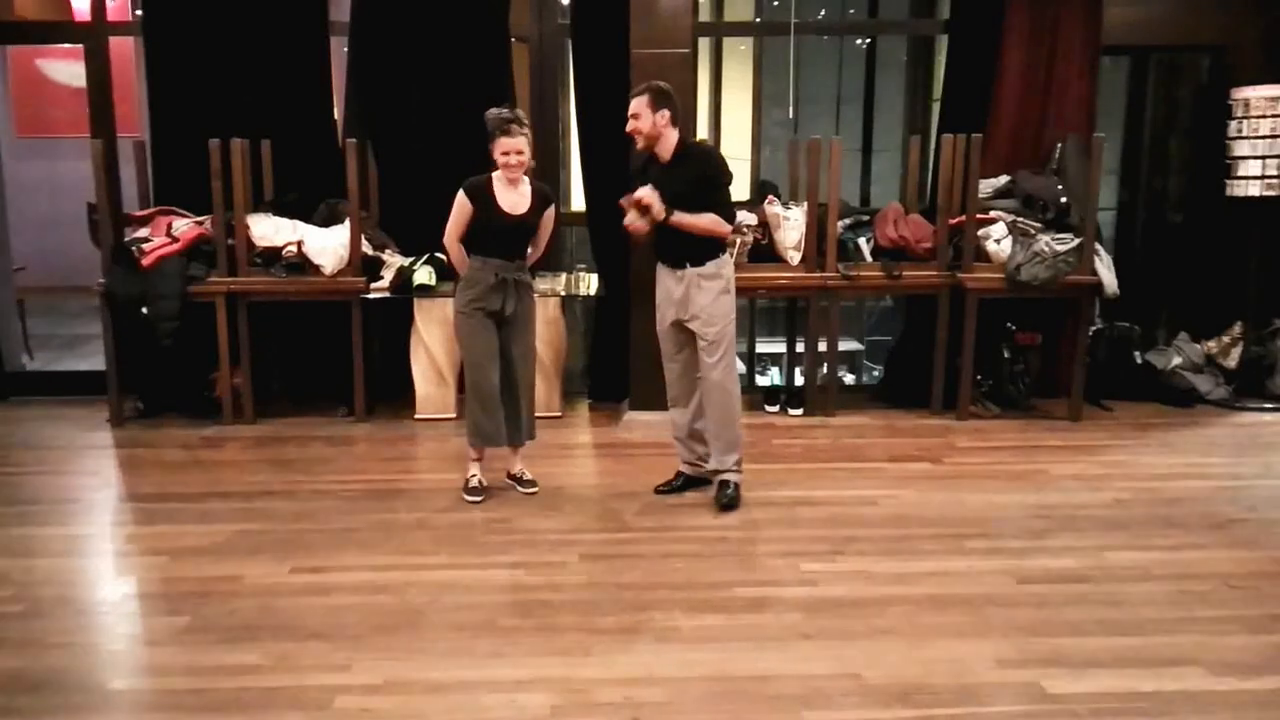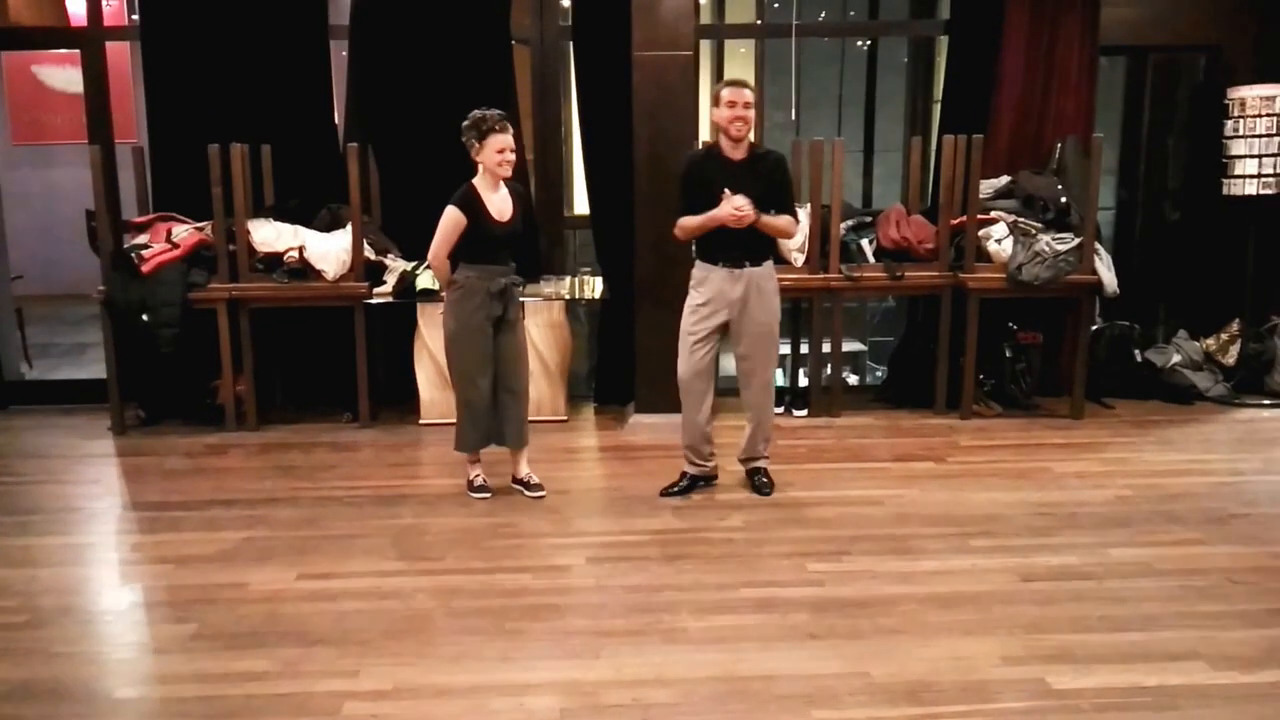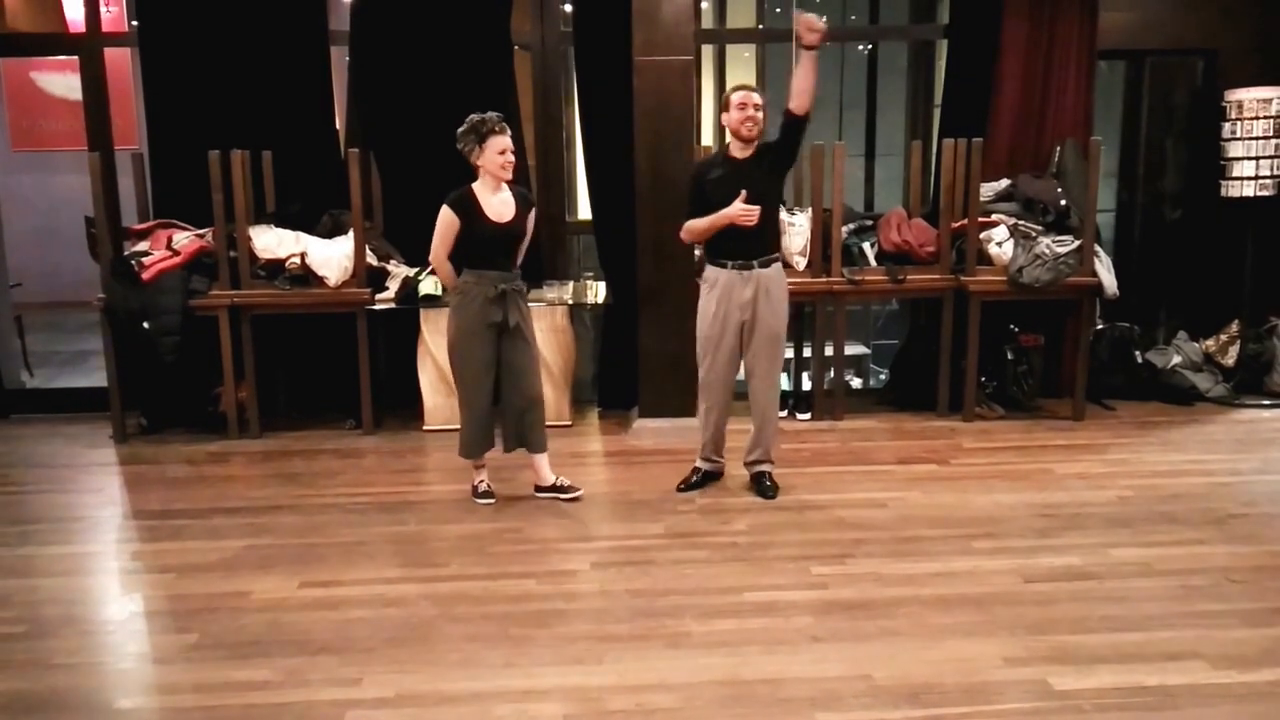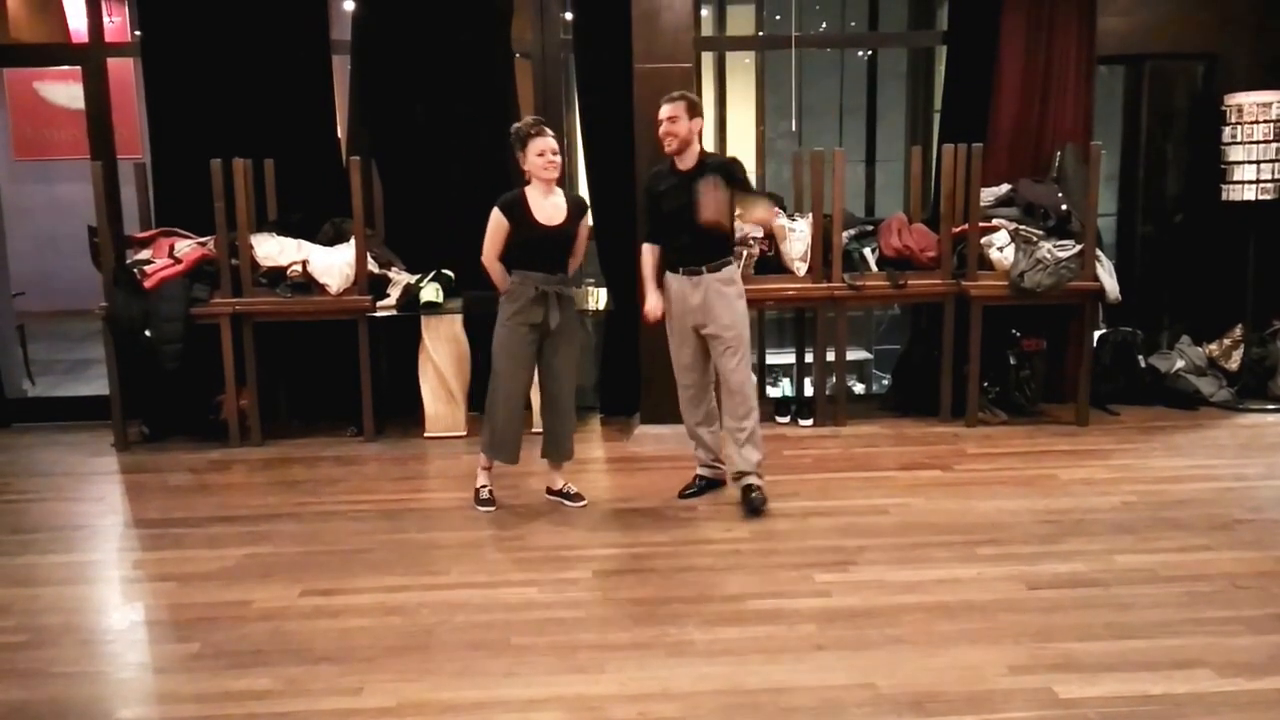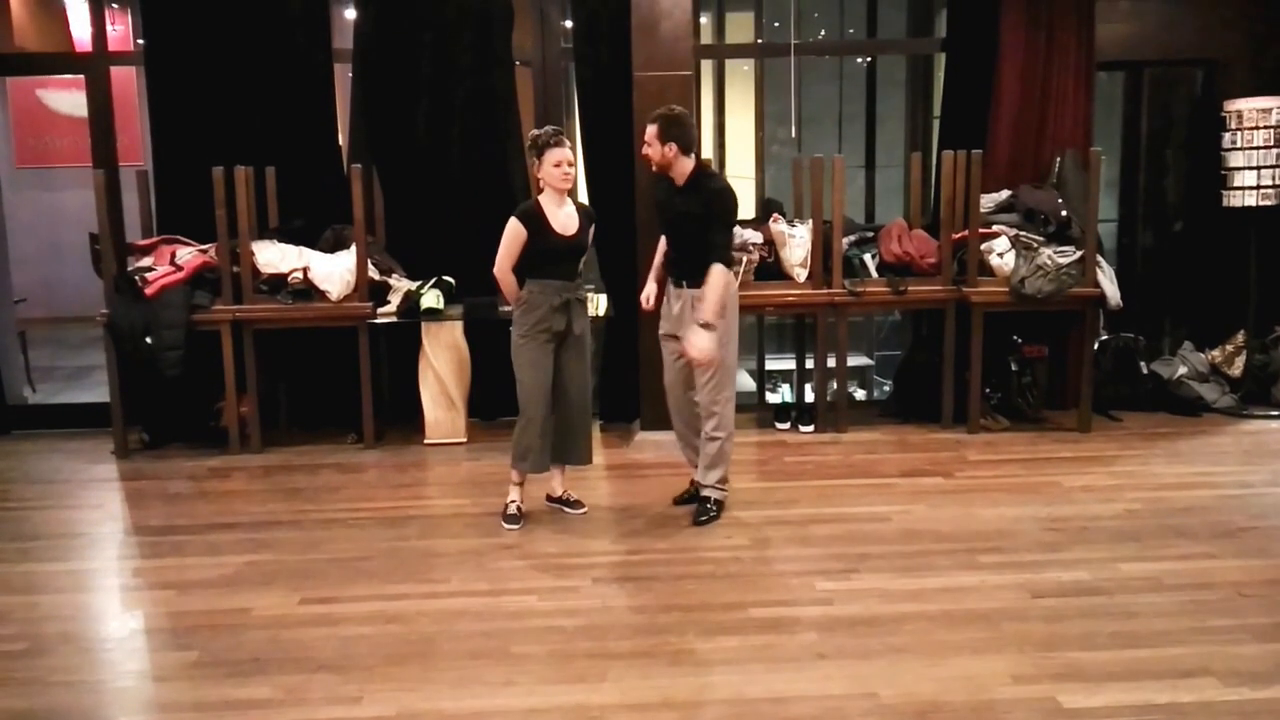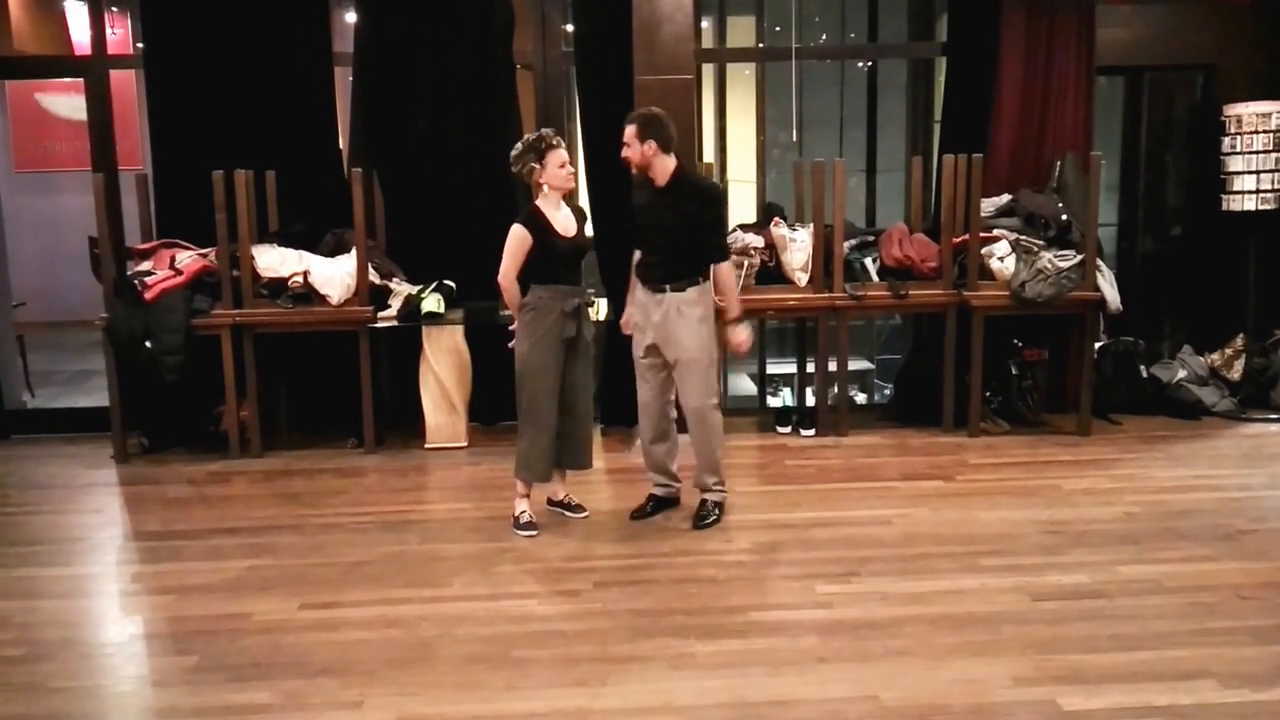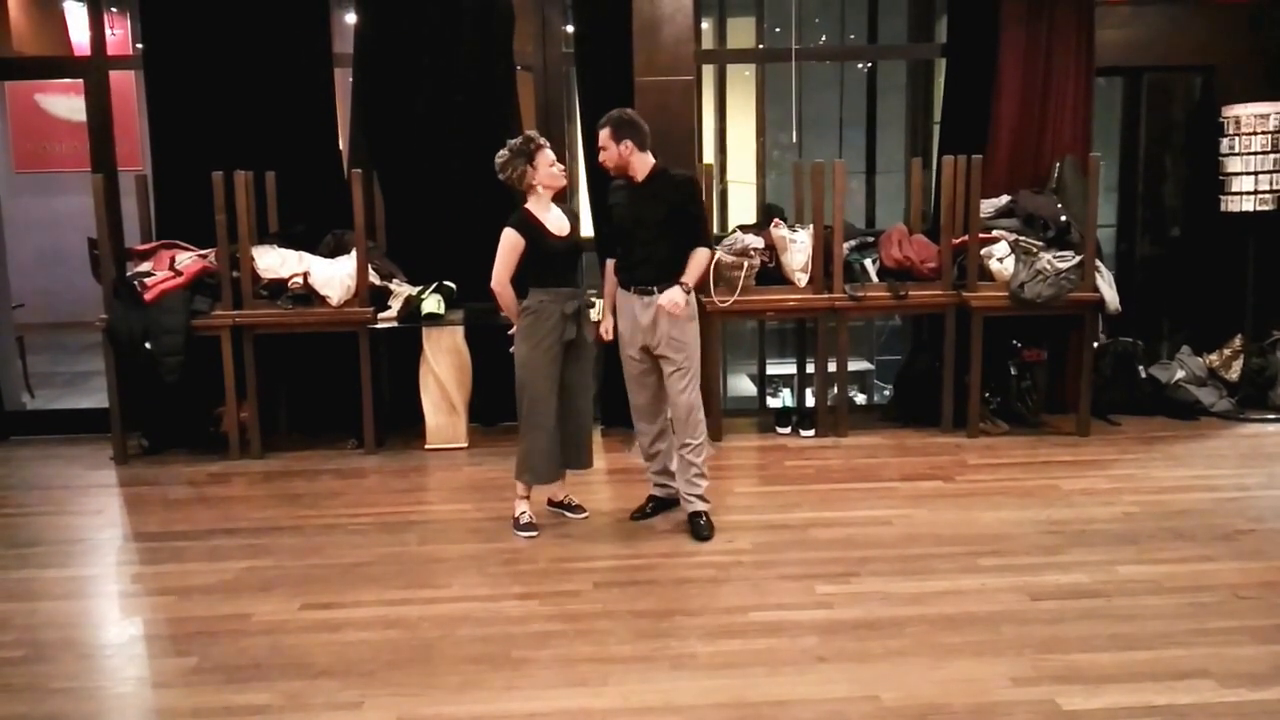
dt=0.7s
person 1, frame 1
left shoulder: (705, 159)
right shoulder: (643, 168)
left elbow: (723, 224)
left wrist: (666, 213)
right wrist: (635, 222)
left hip: (709, 276)
right hip: (667, 277)
left knee: (718, 375)
right knee: (678, 378)
left ankle: (726, 471)
right ankle: (693, 465)
person 1, frame 2
left shoulder: (772, 163)
right shoulder: (697, 164)
left elbow: (790, 225)
right elbow: (681, 229)
left wrist: (754, 218)
right wrist: (719, 215)
left hip: (758, 278)
right hip: (709, 277)
left knee: (758, 375)
right knee: (691, 373)
left ankle: (756, 460)
right ankle: (698, 465)
person 1, frame 3
left shoulder: (775, 158)
right shoulder: (706, 170)
left elbow: (800, 108)
right elbow: (687, 232)
left wrist: (807, 50)
right wrist: (725, 216)
left hip: (767, 279)
right hip: (720, 279)
left knee: (765, 380)
right knee: (713, 378)
left ankle: (760, 463)
right ankle: (709, 461)
person 1, frame 4
left shoulder: (724, 169)
right shoulder: (657, 180)
left elbow: (762, 215)
right elbow: (651, 241)
left wrist: (731, 208)
right wrist: (650, 290)
left hip: (720, 281)
right hip: (677, 286)
left knee: (737, 381)
right knee: (690, 385)
left ankle: (749, 474)
right ankle: (710, 467)
person 1, frame 5
left shoulder: (716, 192)
right shoulder: (664, 186)
left elbow: (720, 262)
left wrist: (706, 326)
right wrist: (653, 279)
left hip: (708, 296)
right hip: (674, 294)
left knee: (713, 399)
right knee: (677, 394)
left ankle: (713, 488)
right ankle: (700, 475)
person 1, frame 6
left shoulder: (702, 192)
right shoulder: (640, 190)
left elbow: (721, 259)
left wrist: (734, 320)
right wrist: (632, 304)
left hip: (689, 302)
right hip: (647, 302)
left knee: (700, 403)
right knee: (651, 405)
left ankle: (712, 493)
right ankle: (664, 488)
person 1, frame 7
left shoulder: (681, 186)
right shoulder: (616, 193)
left elbow: (702, 246)
left wrist: (683, 287)
right wrist: (607, 311)
left hip: (670, 304)
right hip: (629, 305)
left knee: (686, 406)
right knee: (645, 407)
left ankle: (695, 501)
right ankle: (663, 487)
person 2, frame 1
left shoulder: (542, 196)
right shoulder: (475, 190)
right elbow: (451, 241)
right wrist: (477, 278)
left hip: (519, 291)
right hip: (477, 293)
left knee: (520, 377)
right knee: (482, 378)
left ankle: (515, 463)
right ankle: (475, 465)
person 2, frame 2
left shoulder: (518, 195)
right shoulder: (465, 200)
right elbow: (436, 257)
right wrist: (458, 290)
left hip: (507, 294)
right hip: (471, 298)
left knee: (515, 381)
right knee: (474, 384)
left ankle: (520, 467)
right ankle: (474, 467)
person 2, frame 3
left shoulder: (523, 201)
right shoulder: (460, 203)
right elbow: (438, 258)
right wrist: (466, 293)
left hip: (513, 299)
right hip: (474, 304)
left knee: (527, 387)
right knee: (476, 390)
left ankle: (543, 475)
right ankle: (479, 473)
person 2, frame 4
left shoulder: (577, 207)
right shoulder: (510, 205)
right elbow: (490, 259)
right wrist: (520, 292)
left hip: (562, 304)
right hip: (520, 306)
left knee: (561, 392)
right knee: (508, 393)
left ankle: (556, 479)
right ankle: (484, 476)
person 2, frame 5
left shoulder: (586, 215)
right shoulder: (527, 215)
right elbow: (502, 269)
right wrist: (524, 305)
left hip: (574, 311)
right hip: (536, 314)
left knee: (574, 400)
right knee: (535, 403)
left ankle: (557, 486)
right ankle: (515, 491)
person 2, frame 6
left shoulder: (578, 214)
right shoulder: (529, 221)
right elbow: (506, 278)
right wrist: (524, 317)
left hip: (576, 316)
right hip: (542, 318)
left knee: (575, 404)
right knee: (538, 408)
left ankle: (558, 490)
right ankle: (522, 500)
person 2, frame 7
left shoulder: (568, 215)
right shoulder: (521, 223)
right elbow: (499, 283)
left wrist: (576, 308)
right wrist: (520, 321)
left hip: (576, 317)
right hip: (542, 320)
left knee: (574, 405)
right knee: (538, 410)
left ankle: (558, 491)
right ankle: (522, 502)
